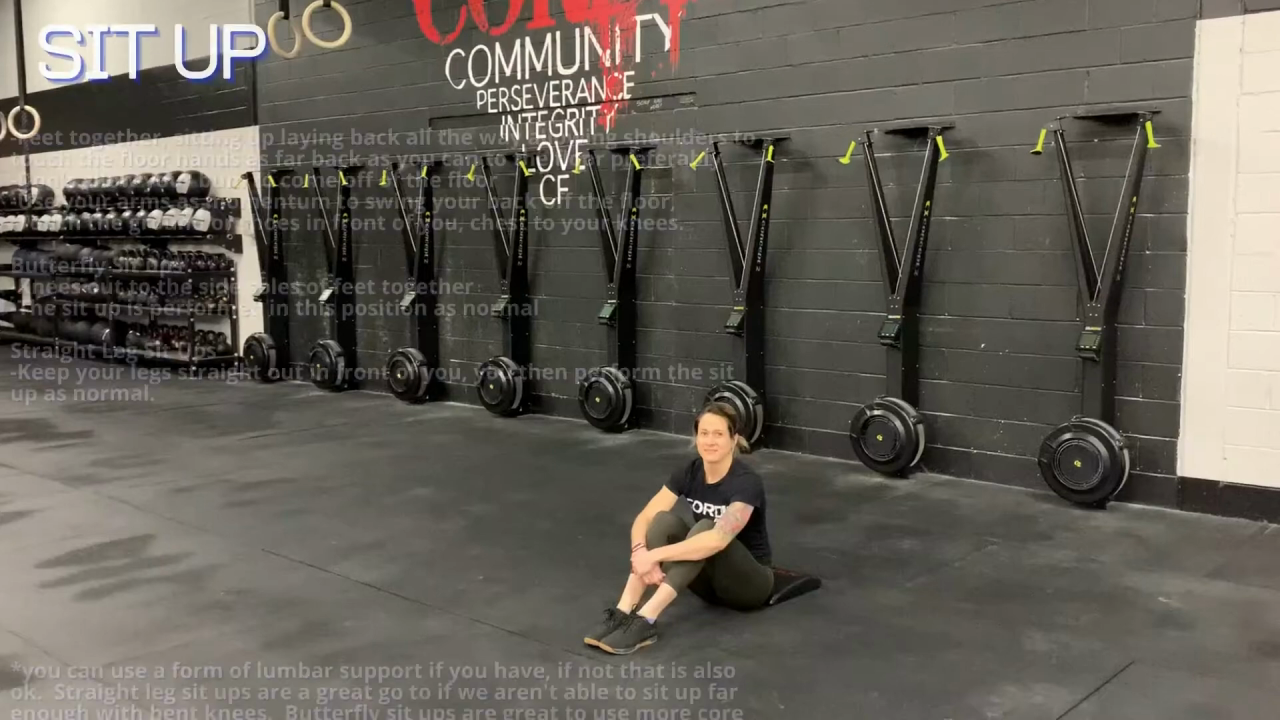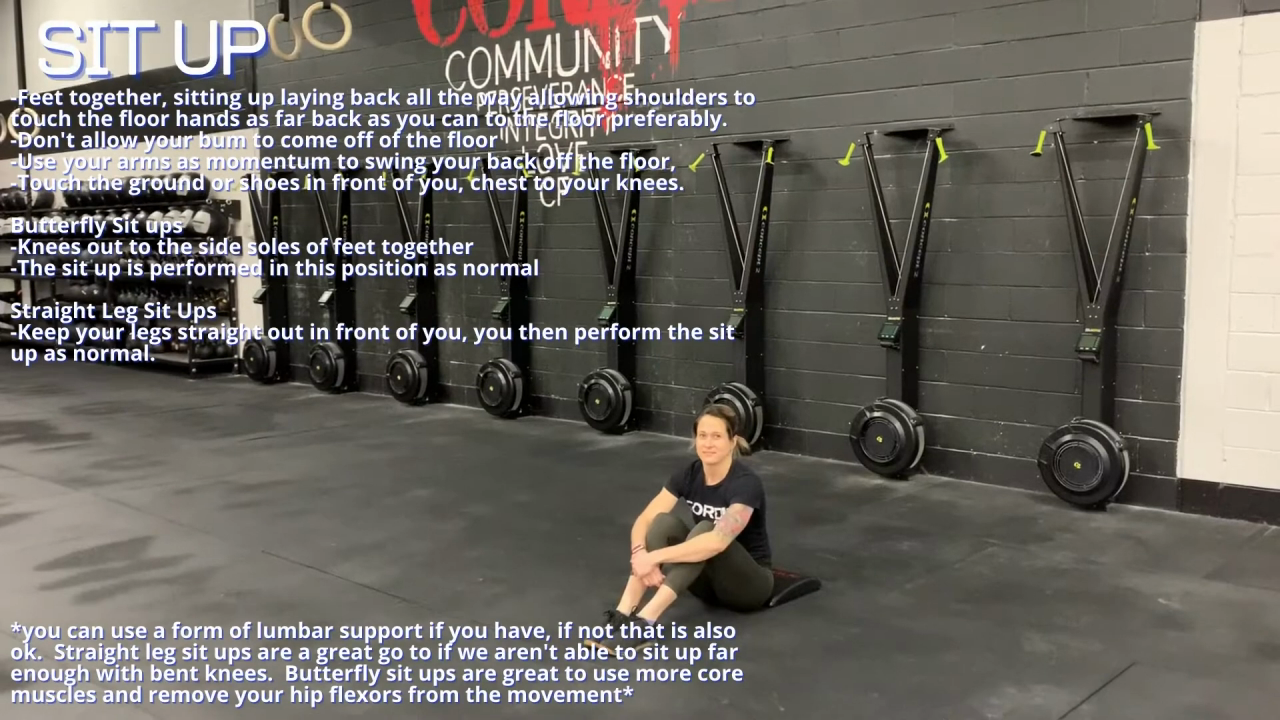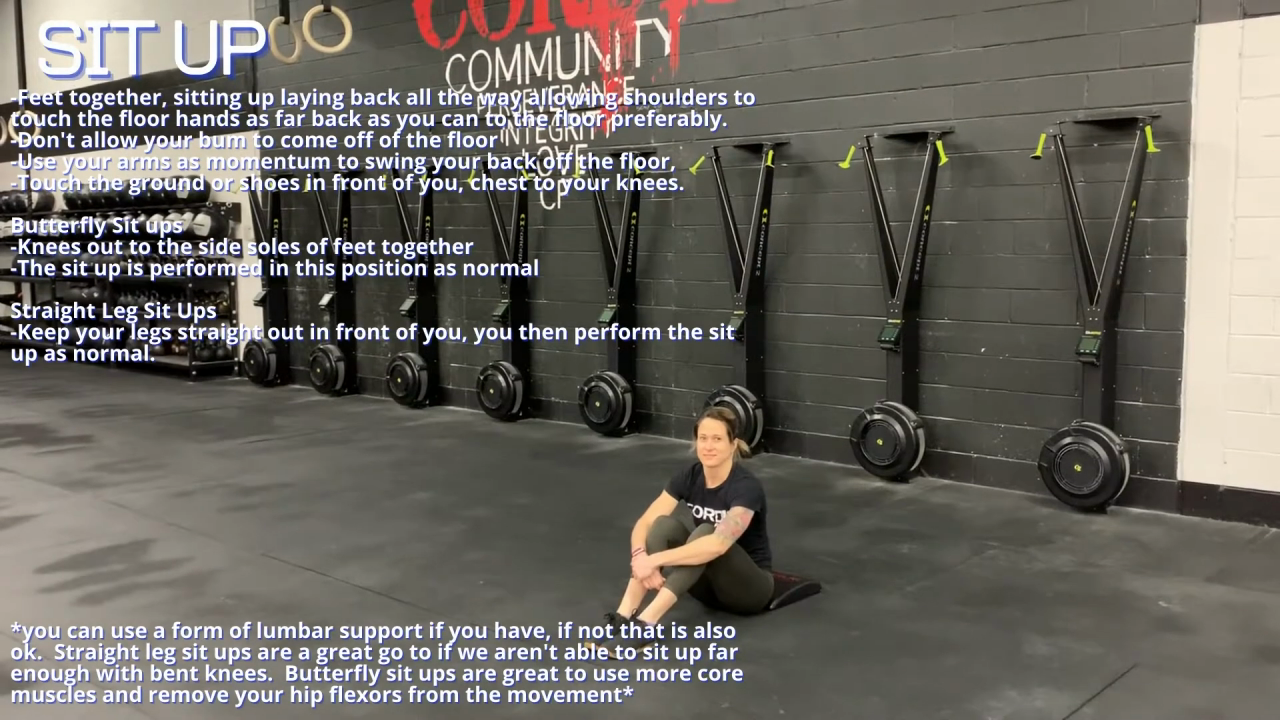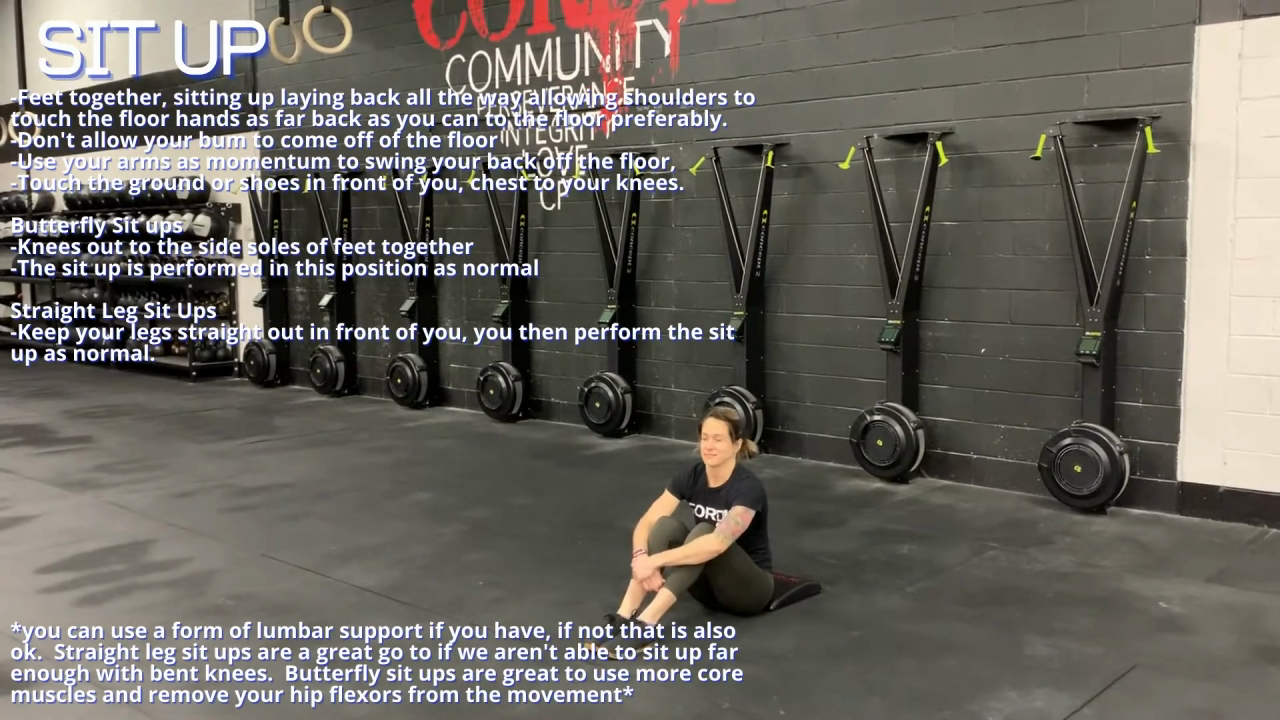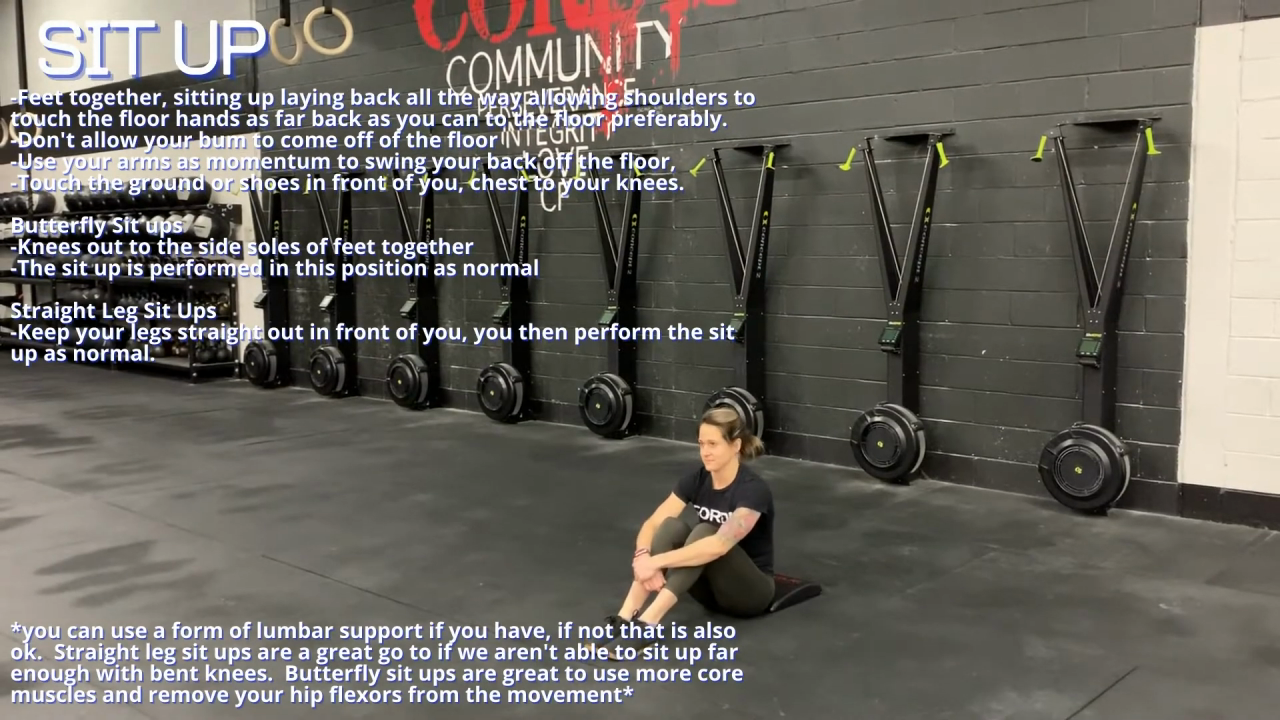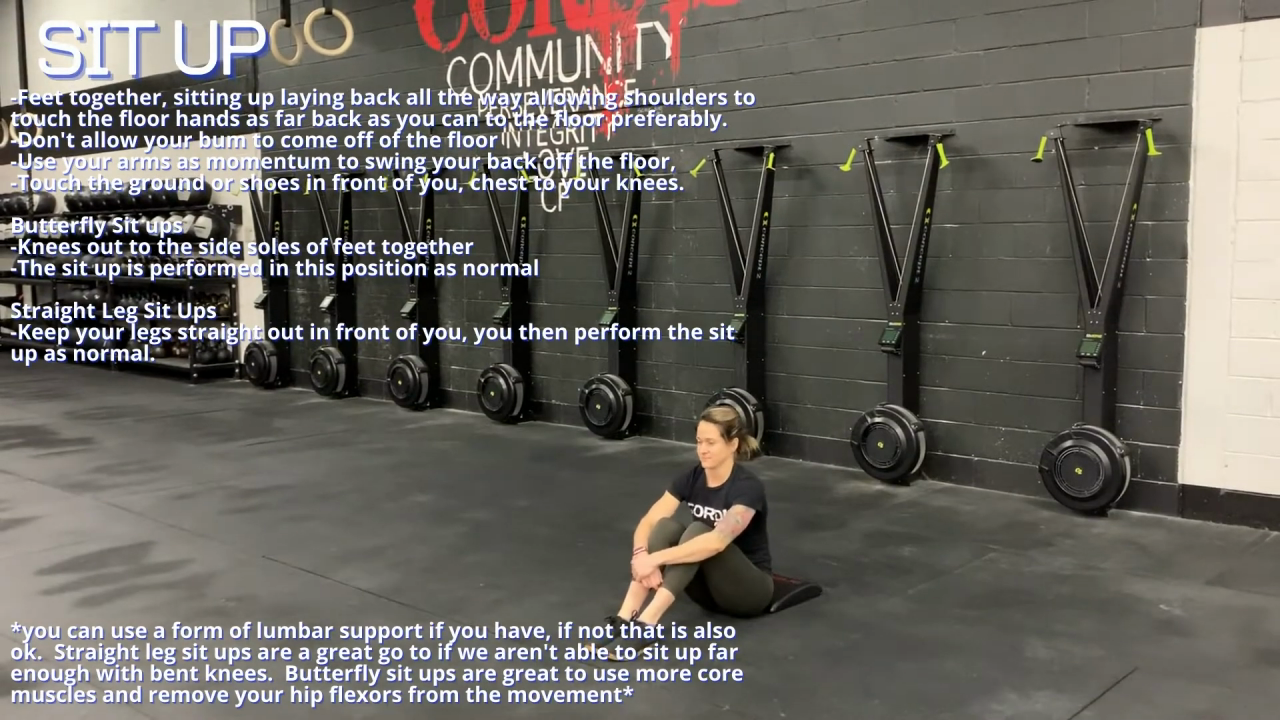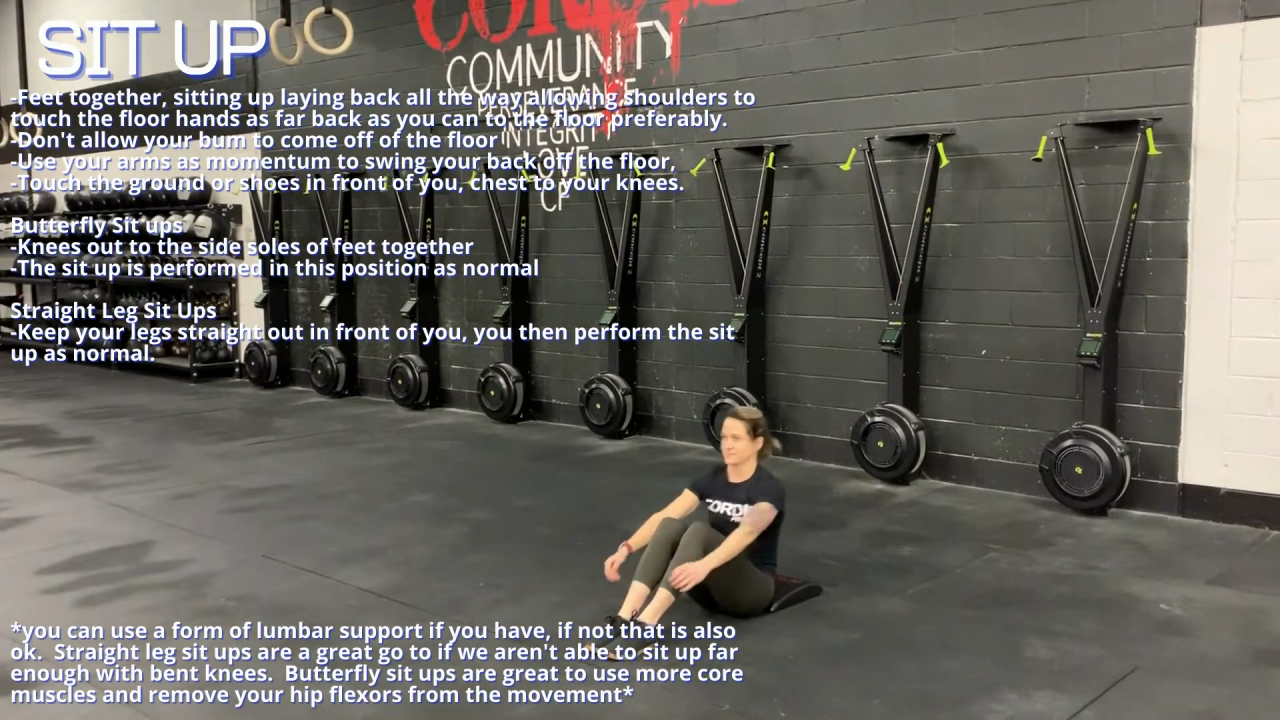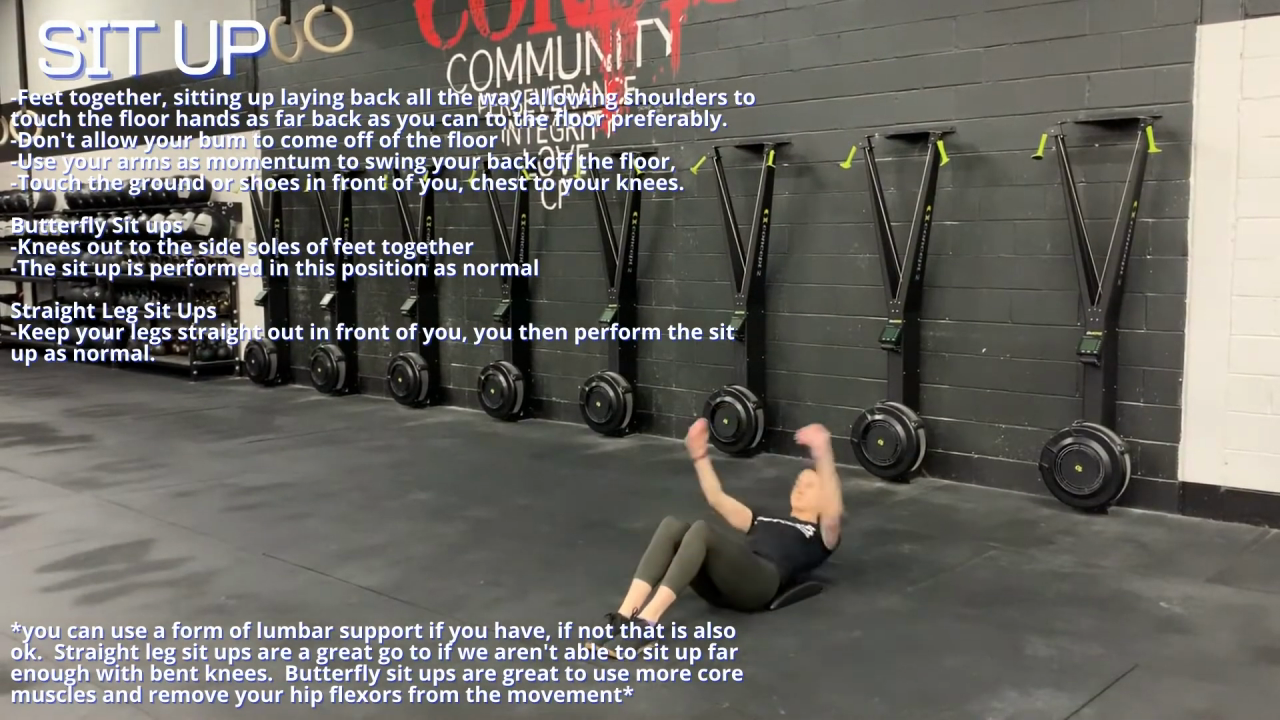
dt=0.5s
person 1, frame 1
left shoulder: (746, 482)
right shoulder: (689, 472)
left elbow: (718, 539)
right elbow: (643, 519)
left wrist: (655, 555)
right wrist: (640, 553)
left hip: (749, 580)
right hip: (707, 576)
left knee: (705, 529)
right knee: (664, 521)
left ankle: (645, 620)
right ankle: (623, 613)
person 1, frame 2
left shoulder: (746, 483)
right shoulder: (688, 474)
left elbow: (717, 541)
right elbow: (644, 521)
left wrist: (654, 557)
right wrist: (639, 554)
left hip: (749, 581)
right hip: (707, 578)
left knee: (704, 530)
right knee: (664, 522)
left ankle: (644, 622)
right ankle: (623, 615)
person 1, frame 3
left shoulder: (746, 487)
right shoulder: (689, 477)
left elbow: (718, 544)
right elbow: (644, 524)
left wrist: (655, 560)
right wrist: (640, 557)
left hip: (750, 585)
right hip: (708, 583)
left knee: (705, 534)
right knee: (665, 525)
left ankle: (646, 623)
right ankle: (624, 617)
person 1, frame 4
left shoulder: (748, 487)
right shoulder: (691, 477)
left elbow: (717, 543)
right elbow: (646, 523)
left wrist: (655, 561)
right wrist: (641, 557)
left hip: (750, 586)
right hip: (708, 584)
left knee: (704, 533)
right knee: (666, 525)
left ankle: (645, 623)
right ankle: (624, 617)
person 1, frame 5
left shoulder: (754, 489)
right shoulder: (697, 480)
left elbow: (720, 545)
right elbow: (652, 524)
left wrist: (657, 562)
right wrist: (643, 557)
left hip: (750, 589)
right hip: (709, 586)
left knee: (704, 534)
right knee: (672, 527)
left ankle: (646, 624)
right ankle: (625, 619)
person 1, frame 6
left shoulder: (747, 487)
right shoulder: (691, 479)
left elbow: (717, 541)
right elbow: (648, 523)
left wrist: (655, 559)
right wrist: (641, 555)
left hip: (749, 587)
right hip: (707, 585)
left knee: (698, 531)
right knee: (667, 526)
left ankle: (646, 624)
right ankle: (625, 620)
person 1, frame 7
left shoulder: (769, 489)
right shoulder: (712, 479)
left elbow: (747, 533)
right elbow: (668, 514)
left wrist: (705, 566)
right wrist: (626, 548)
left hip: (751, 588)
right hip: (709, 585)
left knee: (699, 530)
right knee: (670, 526)
left ankle: (645, 626)
right ankle: (624, 620)
person 1, frame 8
left shoulder: (821, 538)
right shoulder: (764, 520)
left elbow: (833, 506)
right elbow: (718, 499)
left wrist: (823, 451)
right wrist: (700, 454)
left hip: (758, 583)
right hip: (719, 583)
left knee: (700, 529)
right knee: (671, 525)
left ankle: (646, 624)
right ankle: (623, 618)
